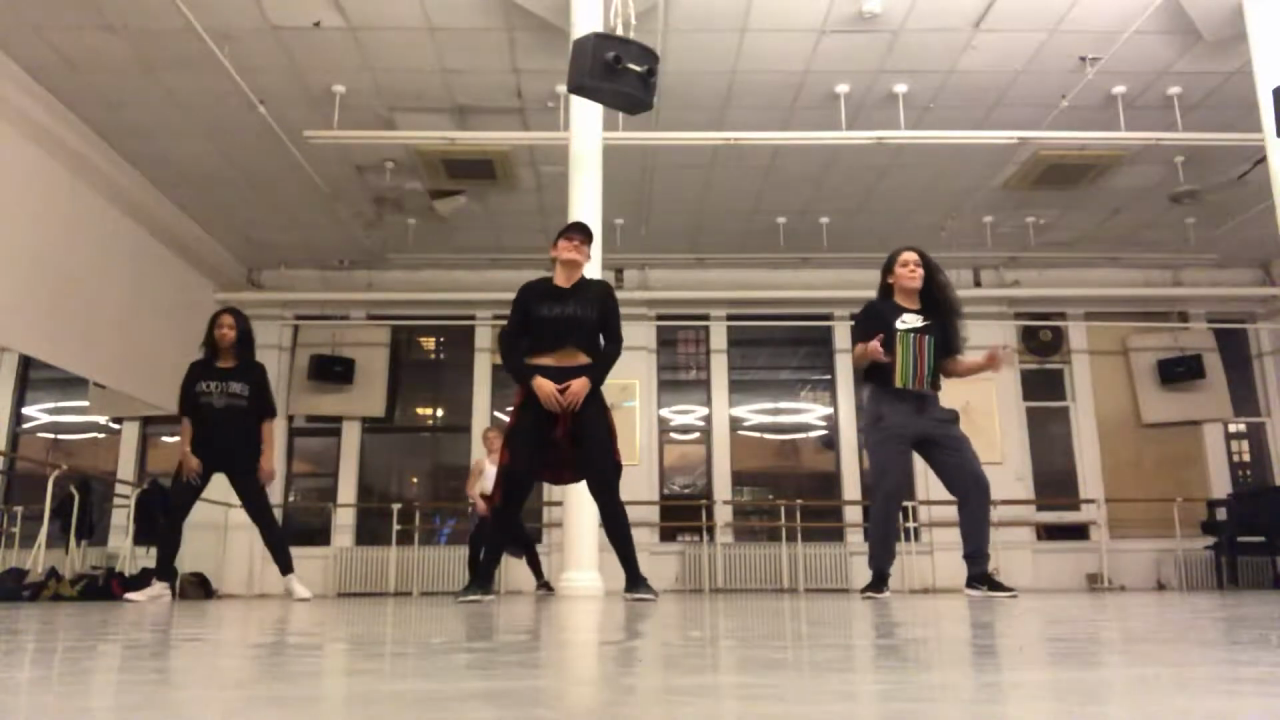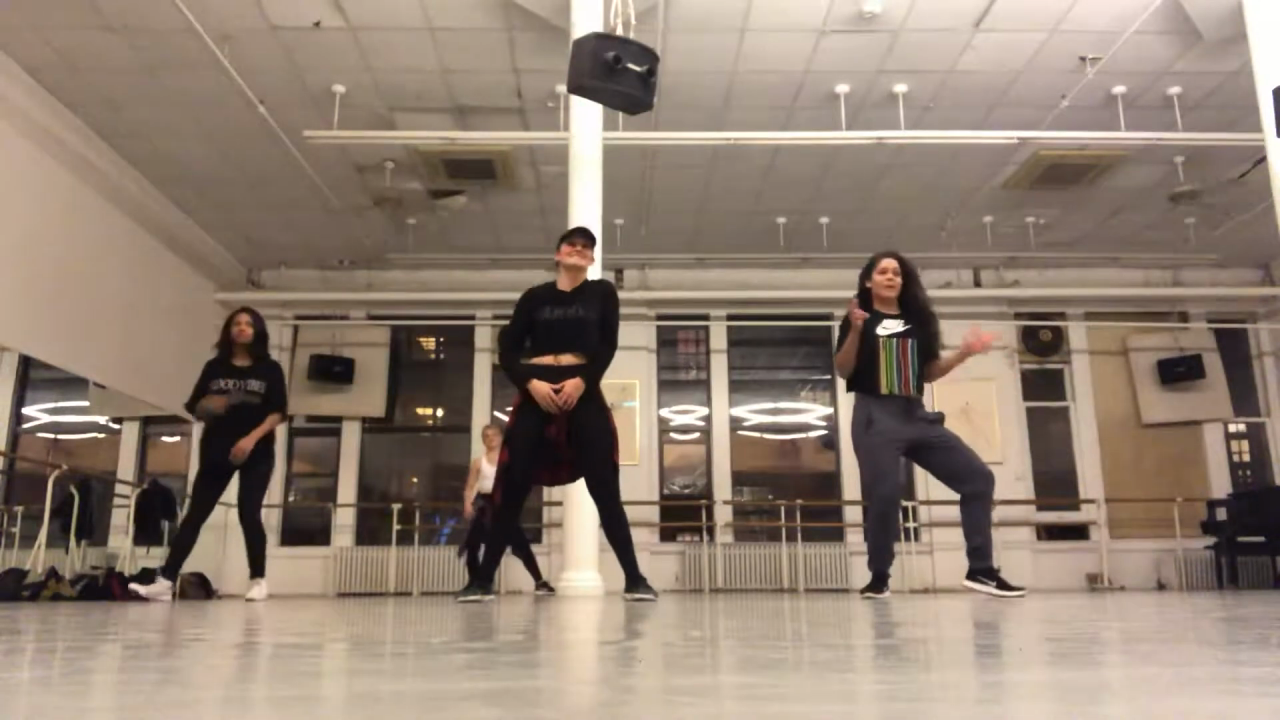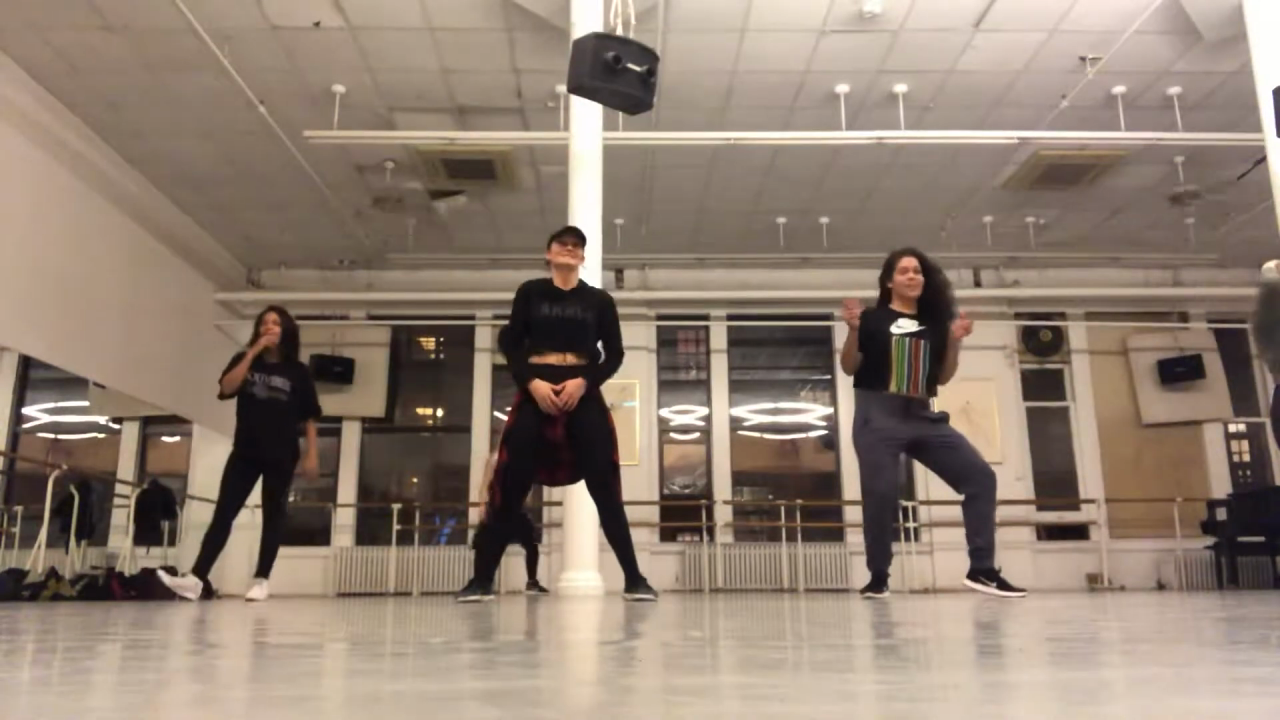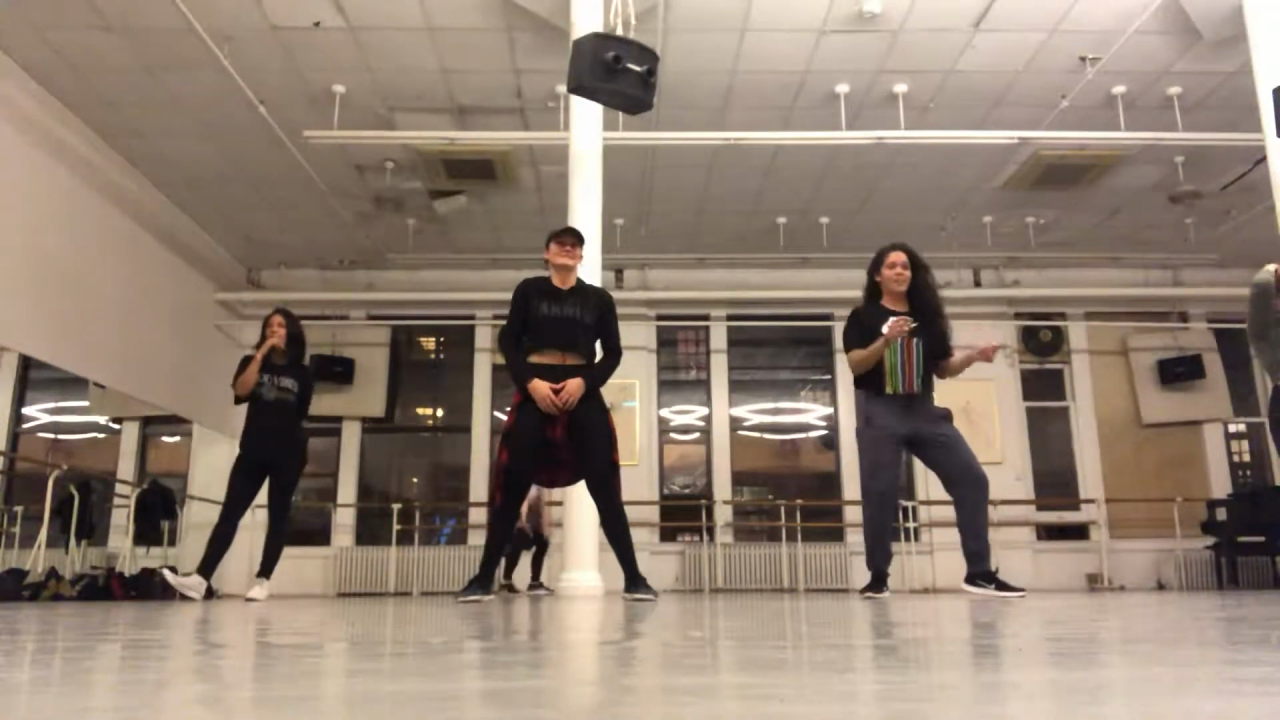
dt=0.5s
person 1, frame 1
left shoulder: (600, 292)
right shoulder: (532, 292)
left elbow: (613, 346)
right elbow: (509, 345)
left wrist: (590, 380)
right wrist: (532, 379)
left hip: (584, 393)
right hip: (537, 393)
left knee: (605, 488)
right knee: (513, 487)
left ankle: (634, 579)
right ankle: (482, 580)
person 1, frame 2
left shoulder: (603, 292)
right shoulder: (534, 297)
left elbow: (608, 346)
right elbow: (508, 350)
left wrist: (582, 381)
right wrist: (529, 383)
left hip: (584, 393)
right hip: (536, 393)
left knee: (605, 488)
right knee: (512, 488)
left ankle: (634, 578)
right ankle: (482, 579)
person 1, frame 3
left shoulder: (599, 299)
right shoulder: (530, 292)
left elbow: (614, 353)
right elbow: (510, 345)
left wrist: (586, 381)
right wrist: (531, 382)
left hip: (583, 393)
right hip: (535, 393)
left knee: (604, 489)
right knee: (510, 488)
left ankle: (634, 579)
right ankle: (482, 579)
person 1, frame 4
left shoulder: (598, 298)
right shoulder: (528, 291)
left elbow: (613, 352)
right elbow: (509, 343)
left wrist: (584, 381)
right wrist: (530, 381)
left hip: (583, 392)
right hip: (535, 391)
left knee: (604, 487)
right knee: (512, 486)
left ankle: (633, 578)
right ankle: (484, 578)
person 2, frame 1
left shoulder: (937, 315)
right shoulder: (875, 312)
left elbow: (950, 365)
right elbow: (857, 361)
left wrist: (984, 364)
right wrist: (868, 353)
left hip: (931, 410)
right hip: (888, 409)
left knee: (975, 484)
right knee: (888, 491)
left ankle: (978, 575)
right ankle: (879, 576)
person 2, frame 2
left shoulder: (917, 320)
right shoulder: (857, 319)
left elbow: (930, 371)
right elbow: (843, 371)
left wrist: (964, 353)
right wrist: (854, 332)
left hip: (917, 415)
right hip: (875, 417)
left knee: (978, 477)
right knee: (884, 494)
left ankle: (981, 570)
right ankle: (879, 577)
person 2, frame 3
left shoulder: (933, 322)
right shoulder: (873, 318)
left elbow: (942, 377)
right elbow: (848, 367)
left wrist: (956, 342)
right wrist: (853, 330)
left hip: (922, 415)
right hip: (878, 415)
left knee: (980, 477)
right knee: (880, 493)
left ankle: (982, 570)
right ankle: (878, 576)
person 2, frame 4
left shoulder: (927, 317)
right shoulder: (864, 316)
left elbow: (943, 369)
right elbow: (855, 365)
left wrist: (973, 356)
right wrist: (887, 339)
left hip: (924, 411)
right hip: (880, 412)
left knee: (972, 480)
right knee: (880, 492)
left ankle: (979, 572)
right ankle: (878, 575)
person 3, frame 1
left shoulder: (254, 372)
right shoulder: (198, 370)
left elbow: (266, 417)
right elbow: (187, 415)
left wrist: (268, 455)
right wrist: (186, 452)
left hip: (241, 456)
right hip: (200, 455)
left knee: (262, 515)
right knee: (173, 512)
left ankle: (291, 580)
right ankle: (161, 583)
person 3, frame 2
left shoulder: (270, 369)
right shoulder: (214, 367)
left elbow: (277, 413)
right elbow: (195, 408)
left wrist: (252, 438)
right wrist: (207, 406)
left hip: (256, 454)
right hip: (217, 452)
left knee: (248, 513)
right knee: (195, 514)
left ankle: (258, 580)
right ankle: (165, 582)
person 3, frame 3
left shoulder: (297, 371)
right shoulder: (244, 359)
left elbow: (309, 416)
right elbow: (226, 388)
left wrist: (311, 454)
right wrist: (253, 352)
left hip: (281, 453)
right hip: (245, 450)
left knee: (273, 515)
right knee: (224, 511)
left ankle: (261, 581)
right ankle: (196, 580)
person 3, frame 4
left shoulder: (302, 373)
right shoulder: (251, 362)
right elbow: (241, 391)
left wrist: (298, 445)
right wrist: (262, 353)
left hip: (288, 454)
right hip: (253, 451)
left knee: (278, 517)
right knee: (230, 513)
left ankle: (262, 581)
right ankle: (201, 579)
